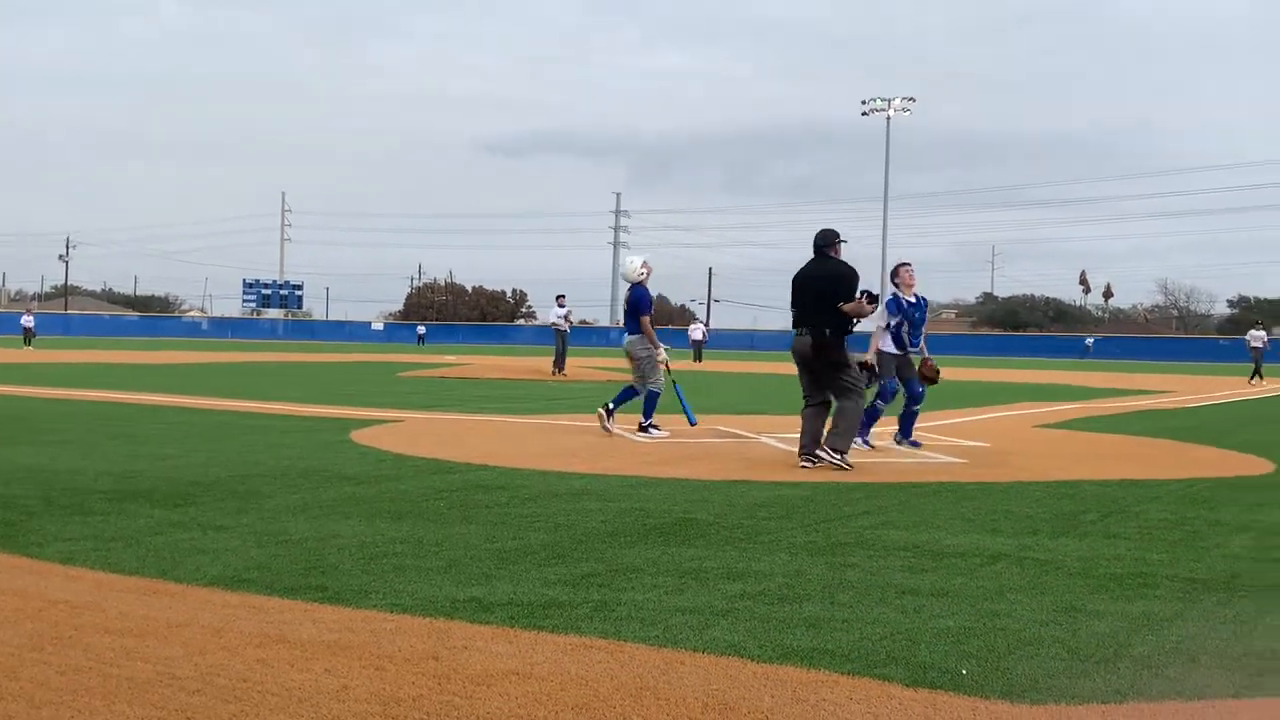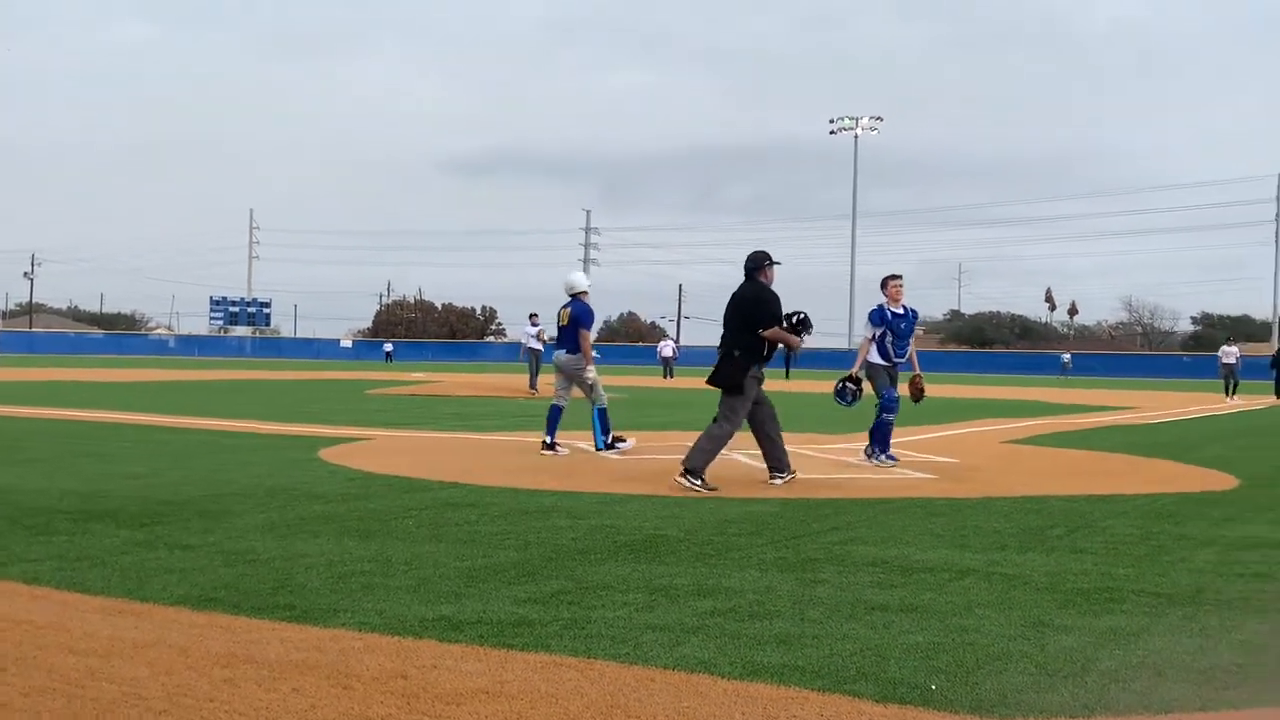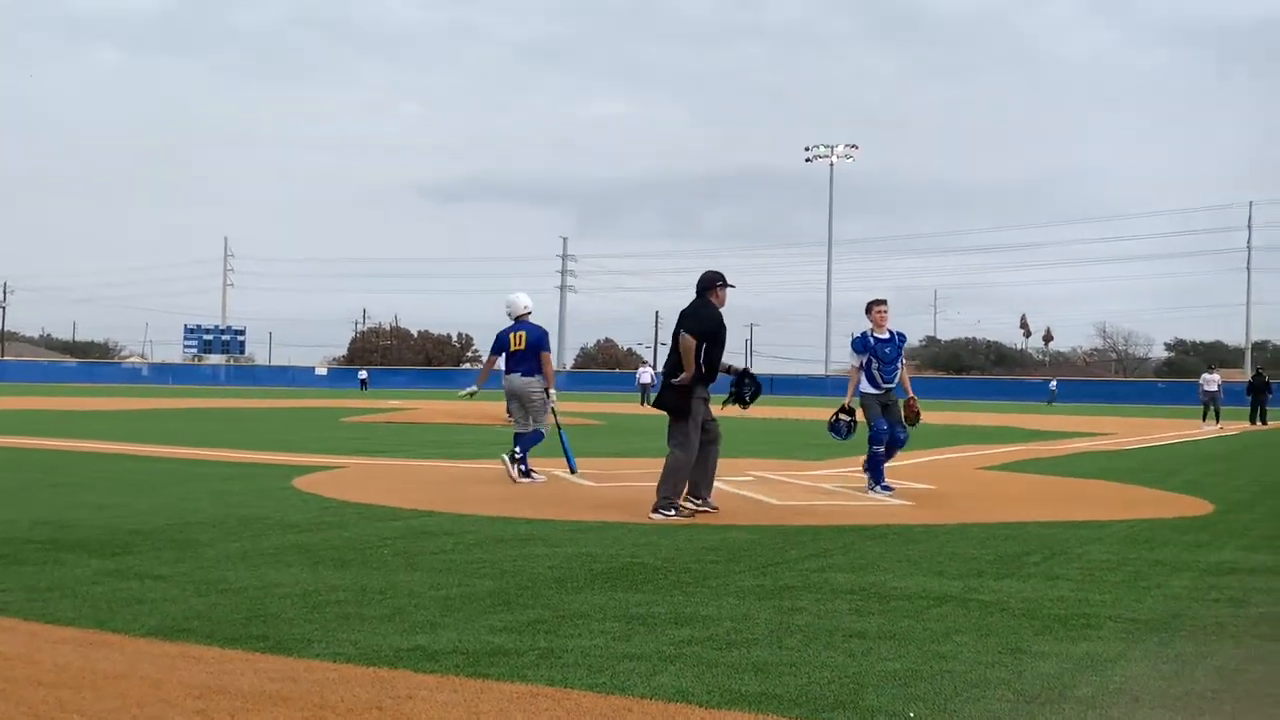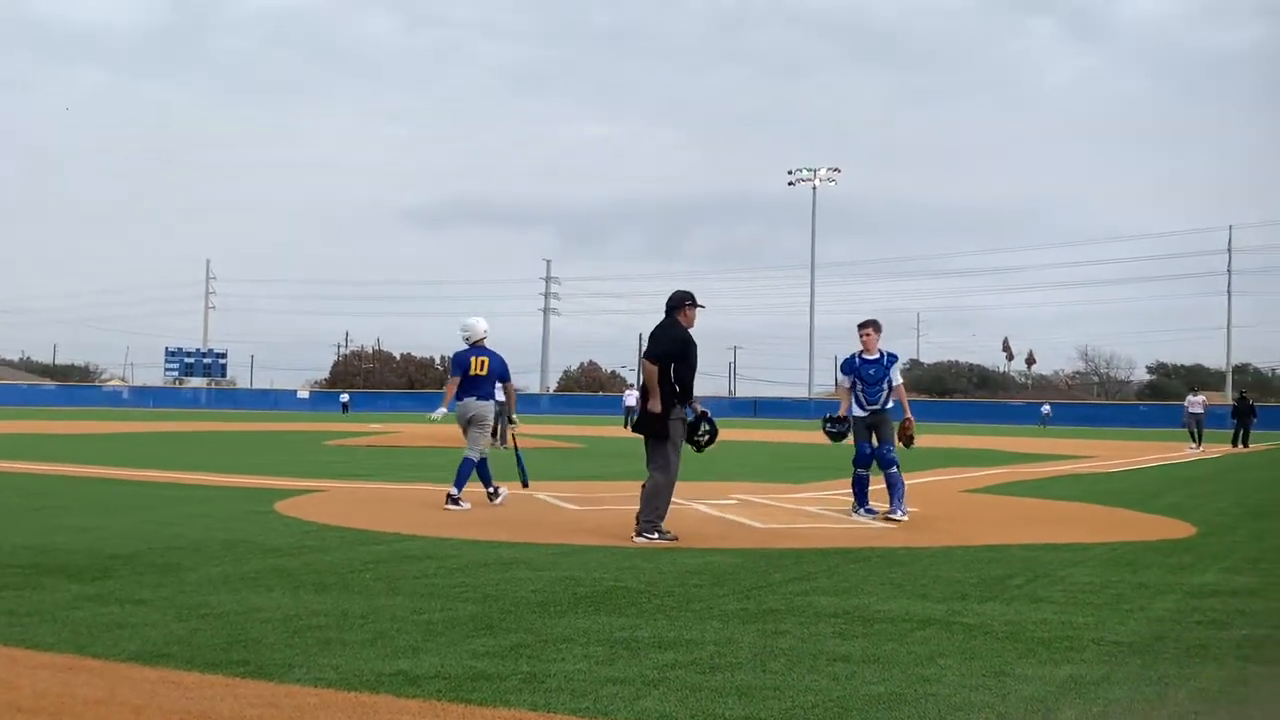
dt=0.3s
person 1, frame 1
left shoulder: (802, 273)
right shoulder: (843, 270)
right elbow: (848, 307)
right wrist: (867, 310)
left hip: (801, 341)
right hip: (828, 343)
left knee: (815, 400)
right knee: (853, 395)
left ankle: (809, 454)
right ankle: (834, 449)
person 1, frame 2
left shoulder: (741, 293)
right shoulder: (765, 295)
right elbow: (769, 332)
left wrist: (782, 336)
right wrist: (791, 340)
left hip: (732, 363)
right hip: (743, 367)
left knee: (765, 415)
right knee: (727, 422)
left ankle: (779, 470)
right ankle: (691, 471)
person 1, frame 3
left shoulder: (698, 311)
right shoulder: (708, 313)
right elbow: (686, 338)
left wrist: (729, 368)
right wrist: (689, 372)
left hip: (690, 389)
right hip: (688, 389)
left knee: (710, 436)
right knee: (684, 447)
left ankle: (697, 497)
right ankle: (665, 506)
person 1, frame 4
left shoulder: (670, 332)
right shoulder: (673, 332)
right elbow: (648, 362)
left wrist: (691, 402)
right wrist: (654, 399)
left hip: (664, 410)
right hip: (665, 411)
left knee: (661, 469)
right knee: (663, 470)
left ankle: (647, 523)
right ankle: (648, 529)
person 2, frame 1
left shoulder: (922, 303)
right shoulder: (893, 302)
right elbow: (880, 329)
left wrist: (925, 355)
right wrist: (870, 355)
left hip: (905, 356)
right hip: (888, 354)
left knee: (917, 393)
right knee: (888, 392)
left ankle: (904, 435)
right ankle: (861, 432)
person 2, frame 2
left shoulder: (911, 315)
right shoulder: (878, 314)
left elbow: (910, 344)
right elbow: (867, 341)
left wrist: (916, 370)
right wrist: (857, 366)
left hip: (893, 367)
right hip: (876, 366)
left knee: (889, 407)
right knee: (889, 402)
left ankle: (874, 449)
right ankle: (881, 450)
person 2, frame 3
left shoulder: (898, 339)
right shoulder: (862, 341)
left elbow: (901, 367)
right elbow: (855, 370)
left wrist: (909, 393)
right wrist: (848, 397)
left hip: (890, 394)
right hip: (869, 395)
left knee: (900, 436)
right knee: (879, 433)
left ankle: (872, 466)
right ankle: (876, 481)
person 2, frame 4
left shoulder: (890, 360)
right shoulder: (852, 363)
left elbow: (897, 387)
right elbow: (846, 390)
left wrist: (907, 413)
right wrist: (842, 412)
left hip: (883, 415)
right hip: (860, 417)
left knee: (887, 457)
right knee: (863, 458)
left ankle: (897, 506)
right ankle: (860, 504)
person 3, frame 1
left shoulder: (632, 291)
right shoulder: (643, 293)
right elbow: (645, 325)
left wrist: (656, 344)
right wrist: (659, 349)
left hip: (630, 340)
right hip: (640, 341)
left knee: (639, 383)
right knee: (656, 382)
left ankle: (609, 408)
right ankle: (646, 425)
person 3, frame 2
left shoulder: (563, 309)
right shoulder: (584, 309)
right elbow: (584, 339)
right wrist: (590, 366)
left hip: (559, 357)
right hip: (575, 359)
left knee: (559, 400)
right knee: (599, 399)
left ankle: (549, 442)
right ankle: (609, 441)
person 3, frame 3
left shoulder: (503, 334)
right shoulder: (540, 332)
left elbow: (490, 362)
right elbow: (546, 361)
left wrist: (477, 386)
right wrist: (551, 390)
left hip: (510, 382)
right hip: (532, 383)
left knee: (521, 427)
right knee: (540, 427)
left ankle: (524, 469)
right ankle: (516, 456)
person 3, frame 4
left shoulder: (460, 356)
right shoulder: (497, 359)
left elbow: (453, 383)
right elbow: (509, 390)
left wrist: (443, 408)
right wrist: (511, 415)
left hip: (463, 406)
right hip: (484, 408)
left knee: (478, 450)
right knee: (473, 453)
left ankle: (492, 491)
right ankle: (453, 495)
